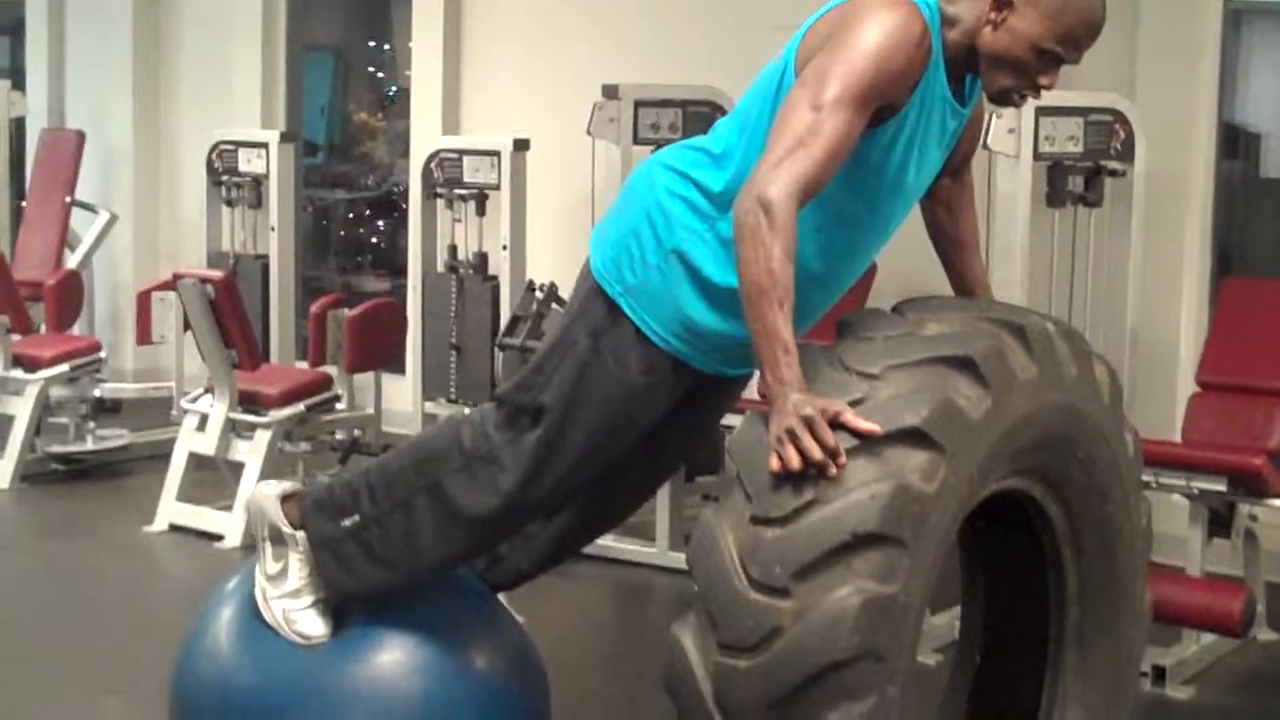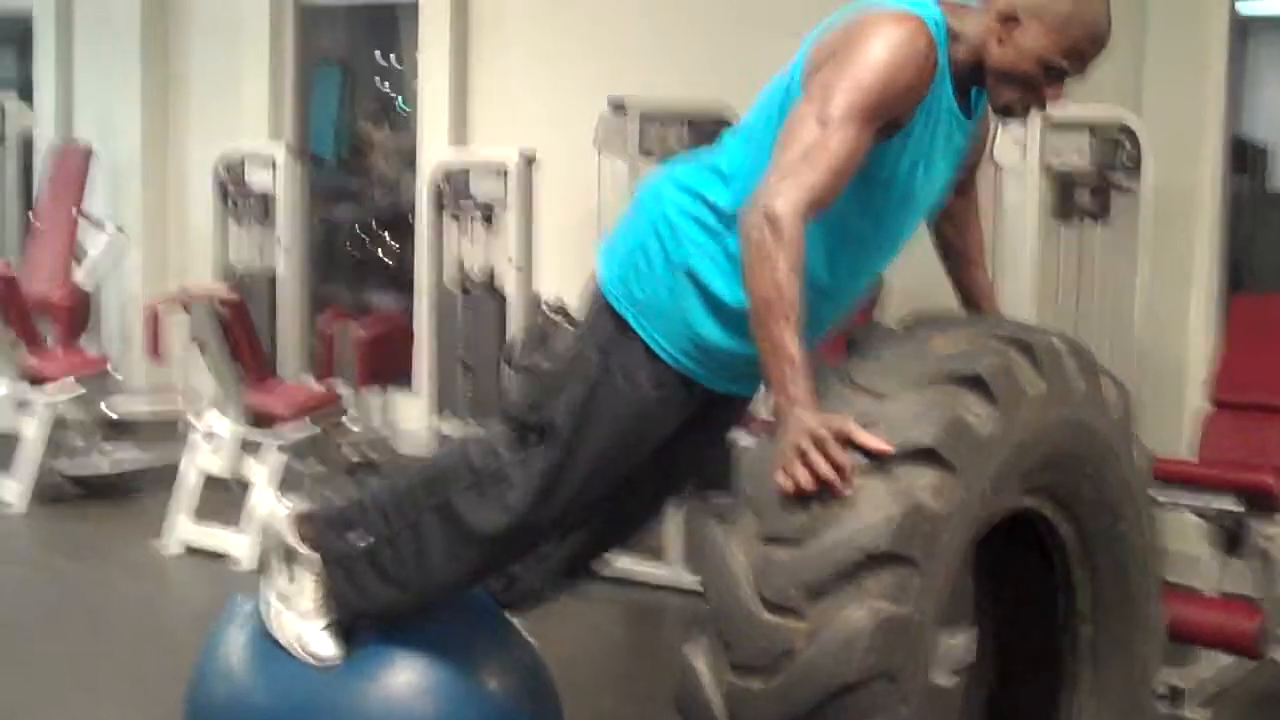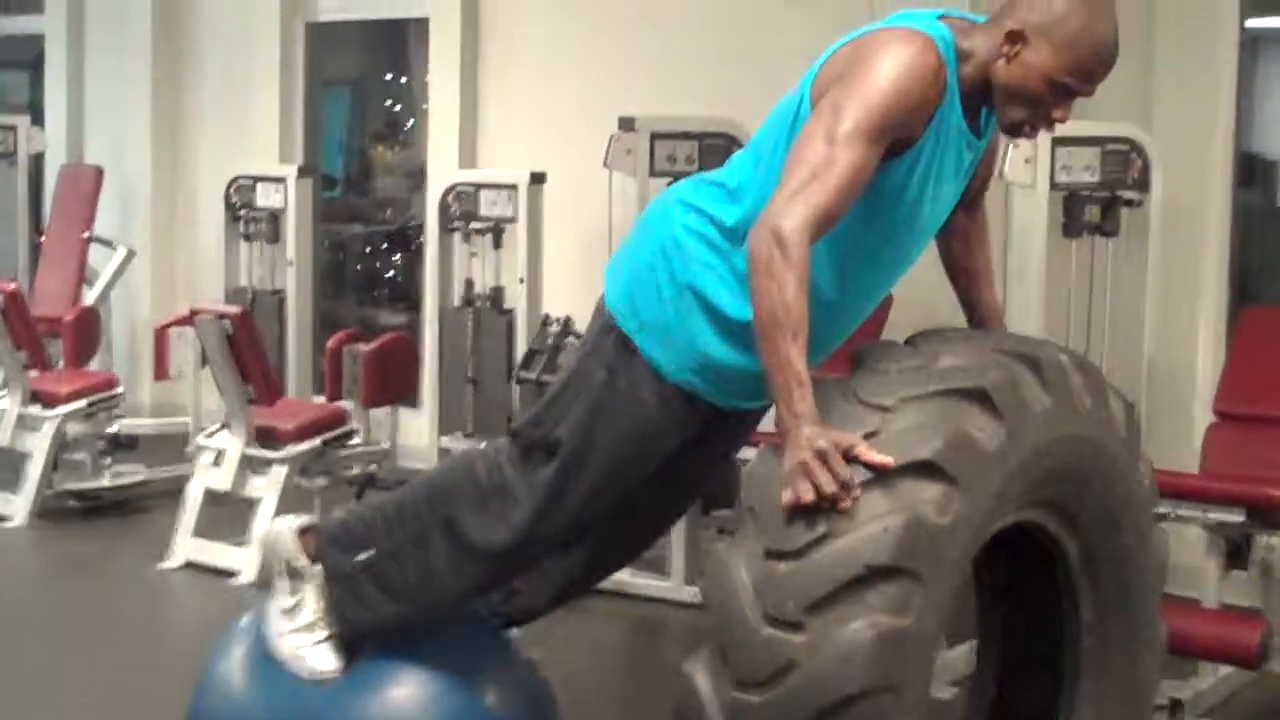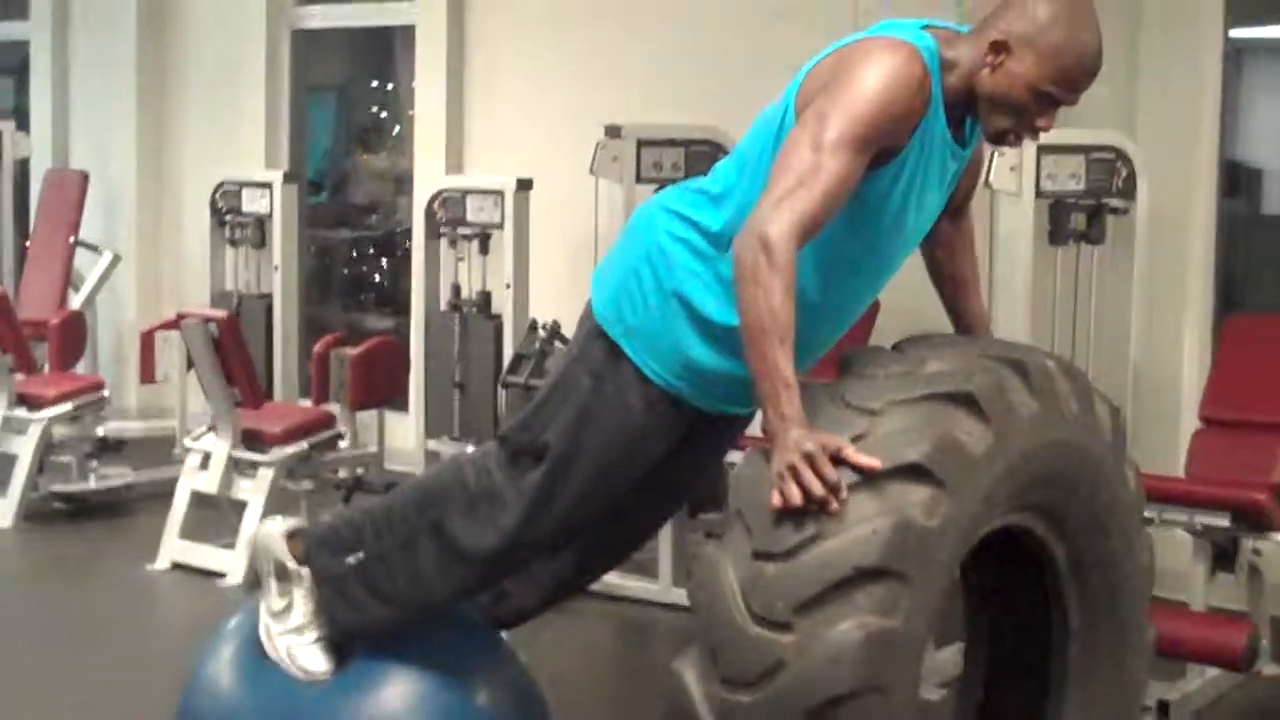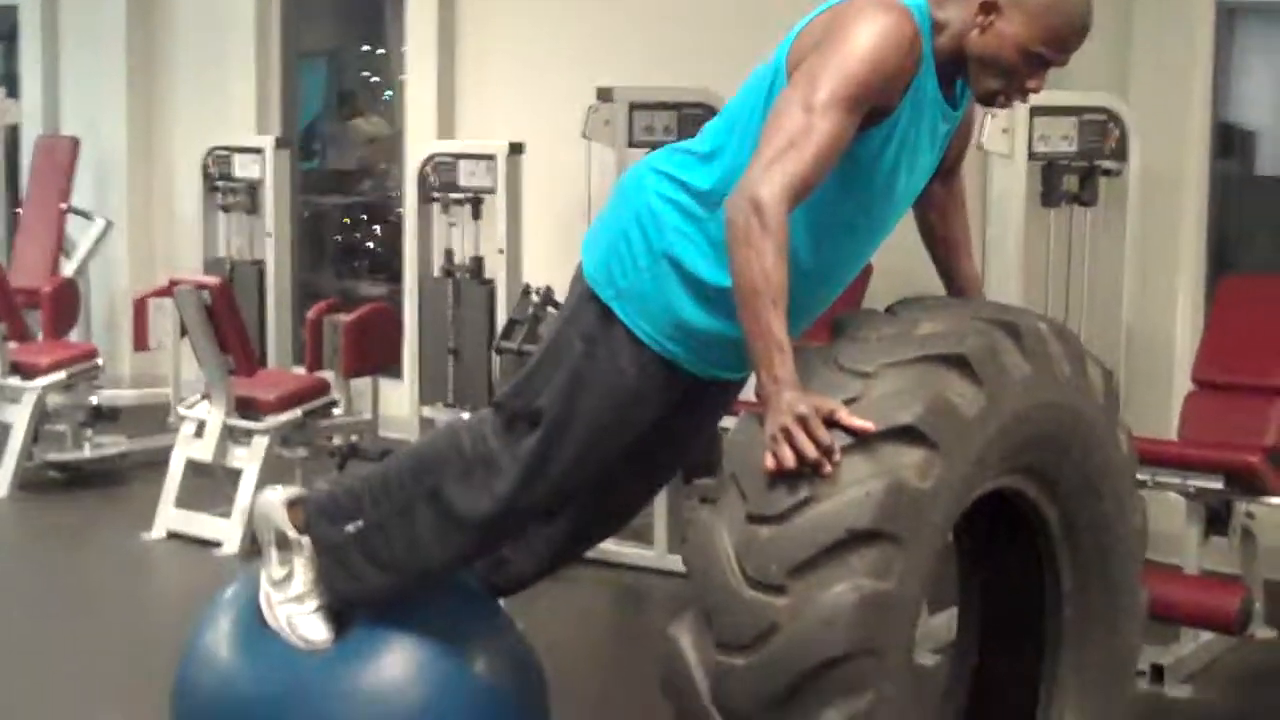
dt=0.1s
person 1, frame 1
left shoulder: (967, 83)
left elbow: (947, 186)
right elbow: (768, 199)
right wrist: (788, 391)
left hip: (729, 315)
right hip: (673, 271)
left knee: (607, 486)
right knee: (523, 454)
left ankle: (453, 573)
right ankle: (304, 522)
person 1, frame 2
left shoulder: (972, 93)
left elbow: (955, 200)
right elbow: (777, 215)
right wrist: (798, 409)
left hip: (740, 330)
right hip: (685, 289)
left knee: (614, 505)
right knee: (538, 472)
left ankle: (462, 589)
right ankle: (319, 542)
person 1, frame 3
left shoulder: (981, 112)
left elbow: (962, 218)
right elbow: (783, 232)
right wrist: (801, 423)
left hip: (744, 347)
right hip: (687, 306)
left knee: (619, 522)
right knee: (541, 488)
left ankle: (465, 608)
right ankle: (322, 558)
person 1, frame 4
left shoulder: (963, 125)
right shoulder: (891, 74)
left elbow: (948, 234)
right elbow: (766, 239)
right wrist: (788, 426)
left hip: (730, 354)
right hip: (669, 312)
left knee: (609, 524)
right knee: (529, 491)
left ankle: (455, 607)
right ankle: (310, 560)
person 1, frame 5
left shoulder: (958, 80)
left elbow: (938, 192)
right elbow: (759, 201)
right wrist: (783, 390)
left hip: (725, 317)
right hip: (665, 273)
left knee: (606, 491)
right knee: (526, 457)
left ankle: (453, 578)
right ankle: (310, 528)
